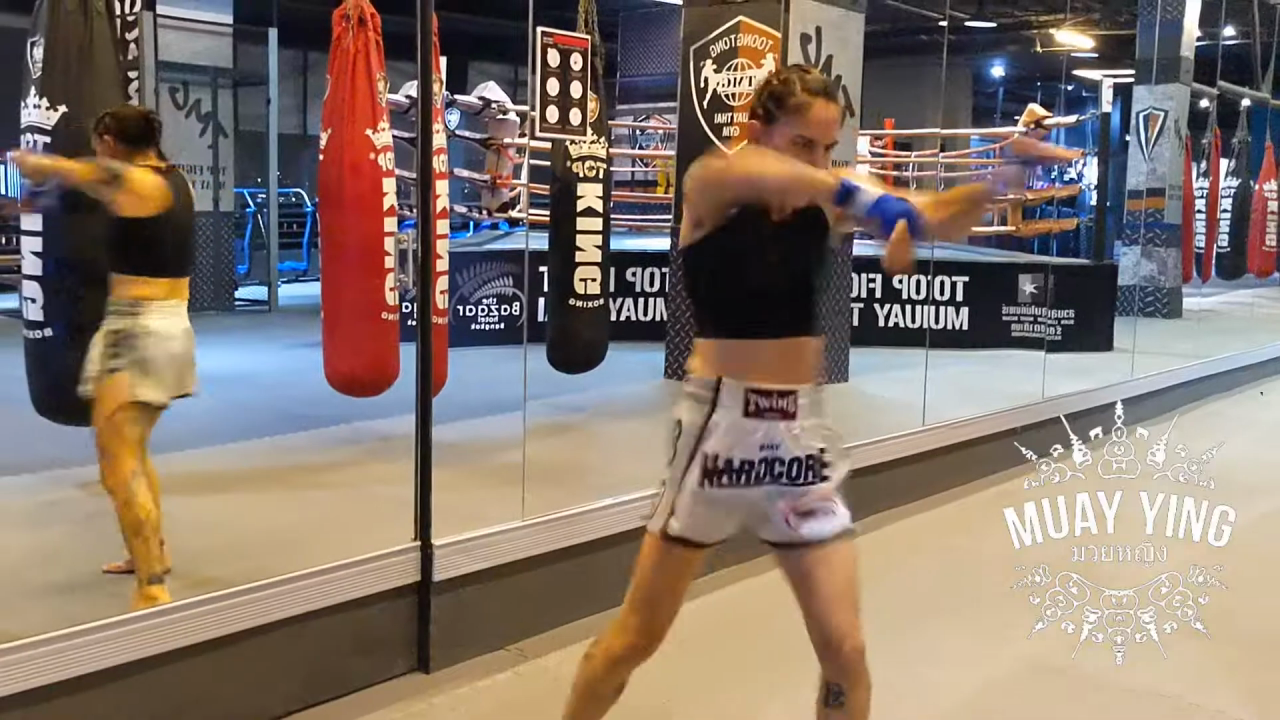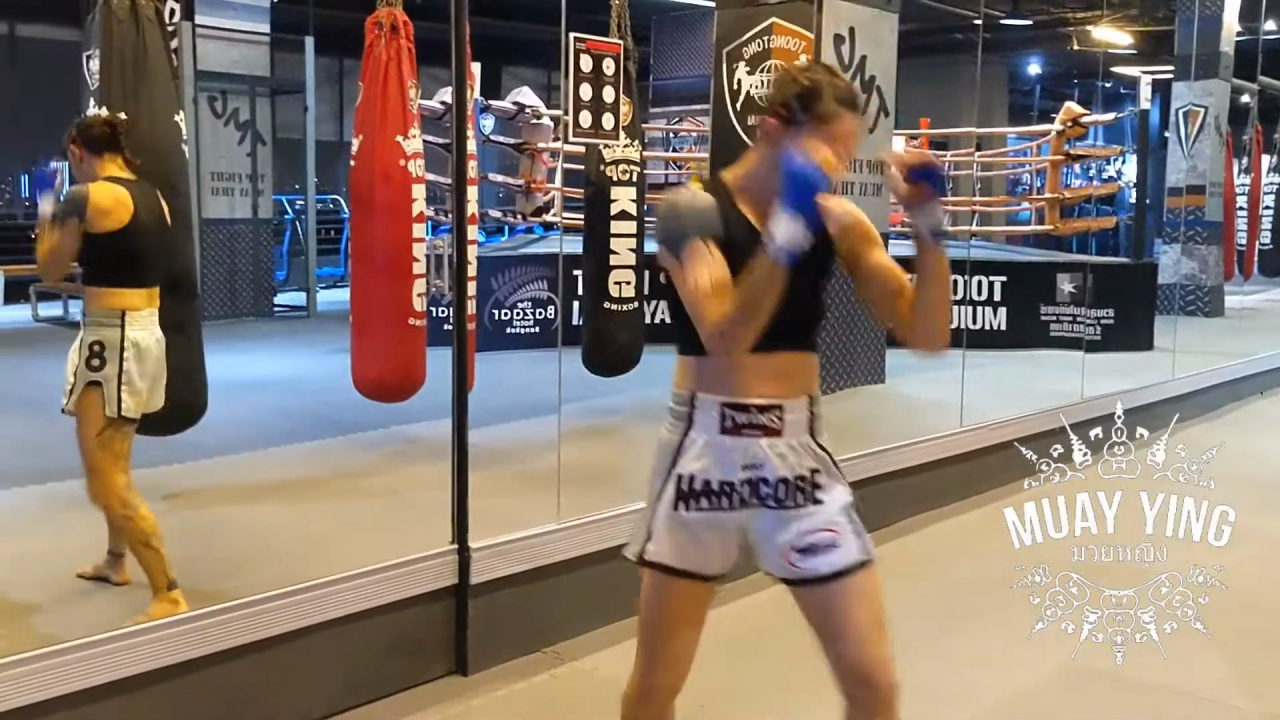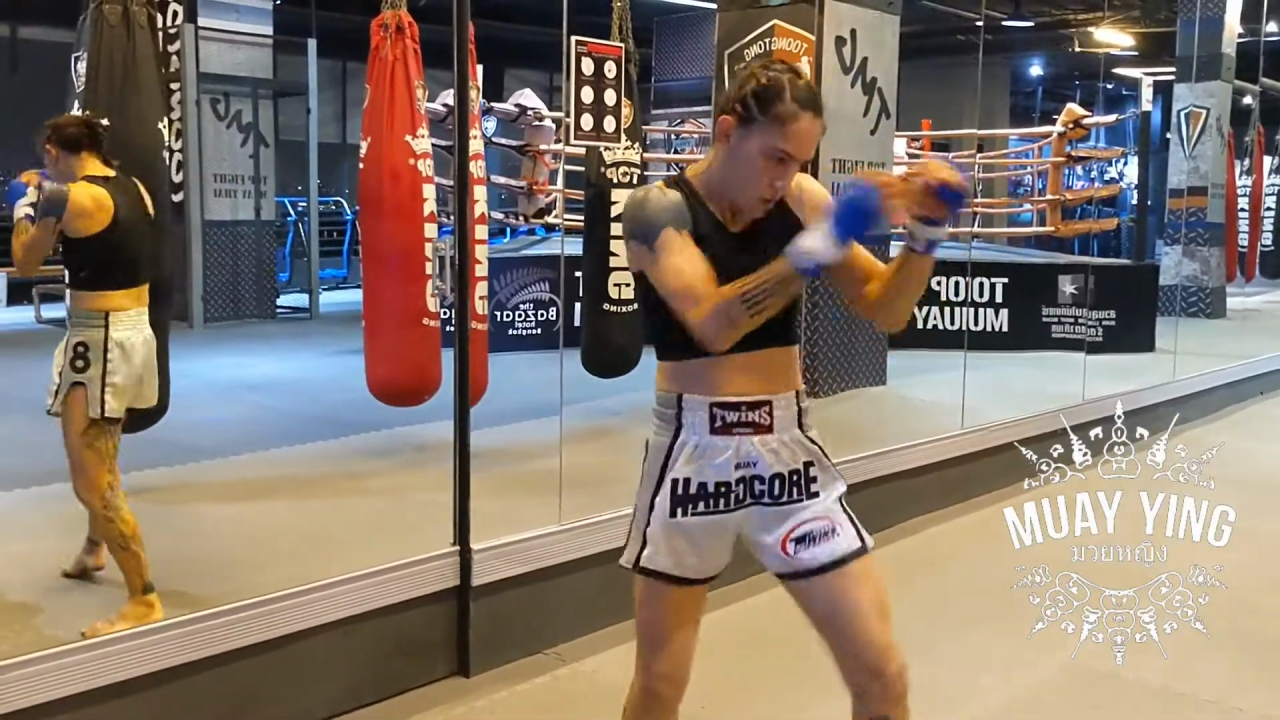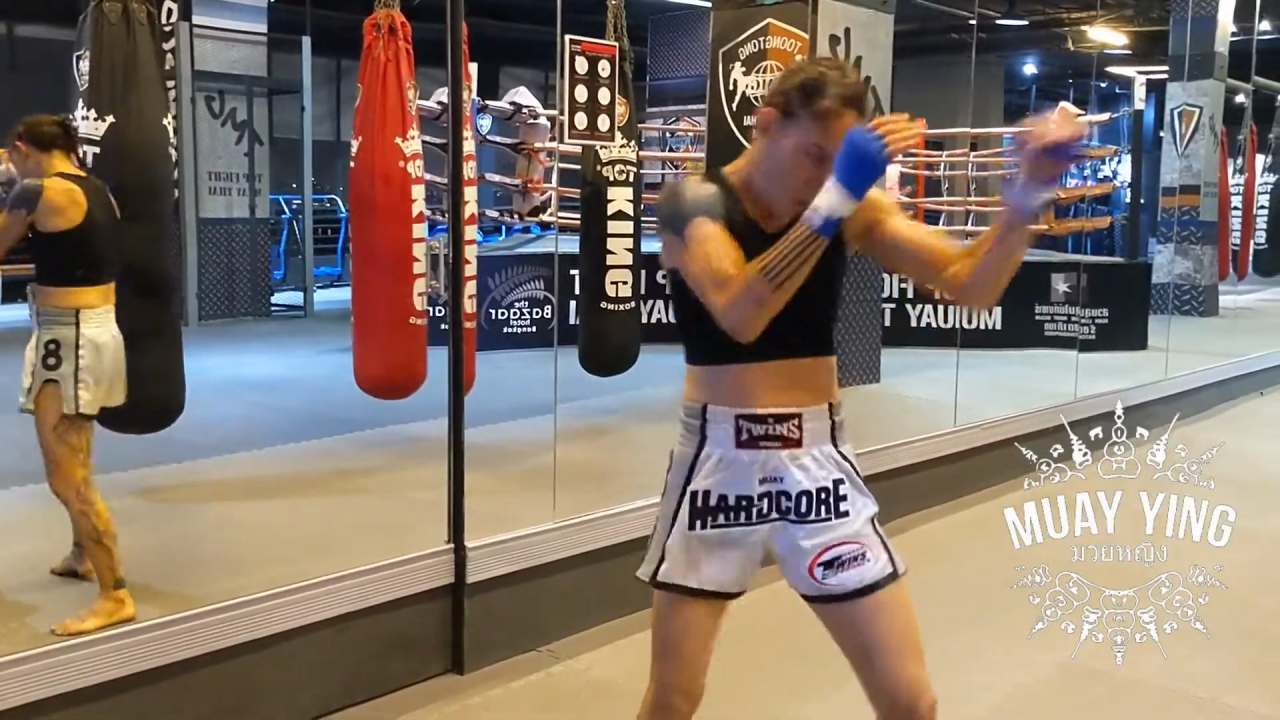
dt=1s
person 1, frame 1
left shoulder: (825, 194)
right shoulder: (712, 185)
left elbow: (931, 220)
right elbow: (750, 174)
left wrist: (994, 177)
right wrist: (867, 199)
left hip: (799, 439)
right hip: (719, 434)
left knee: (845, 650)
right knee: (637, 637)
person 1, frame 2
left shoulder: (838, 220)
right shoulder: (692, 208)
left elbow: (928, 335)
right elbow: (724, 335)
left wrist: (927, 218)
right wrist: (789, 227)
left hip: (798, 454)
right hip: (704, 452)
person 1, frame 3
left shoulder: (802, 198)
right shoulder: (659, 208)
left elbow: (886, 310)
right elbow: (714, 326)
left wrist: (925, 227)
right wrist: (825, 239)
left hip: (787, 449)
right hip: (694, 452)
person 1, frame 4
left shoulder: (854, 207)
right shoulder: (694, 202)
left elbow: (970, 285)
right elbow: (740, 315)
left wrist: (1030, 190)
right wrist: (832, 198)
left hip: (816, 463)
right hip: (720, 462)
person 2, frame 1
left shoulder: (125, 180)
right shoulder: (171, 178)
left elbow: (56, 170)
left wrist: (29, 161)
left hip: (137, 332)
right hip: (169, 328)
left knee: (118, 470)
right knee: (128, 452)
left ankle: (153, 591)
right ankle: (151, 555)
person 2, frame 2
left shoulder: (87, 196)
right shoulder: (153, 198)
left elbow: (51, 270)
left wrist: (48, 206)
left hip: (110, 342)
right hip: (144, 335)
left knee: (108, 486)
right knee: (112, 463)
left ankle: (168, 595)
right ankle: (115, 561)
person 2, frame 3
left shoulder: (67, 197)
right shoulder: (134, 188)
left elbow: (24, 264)
left wrist: (24, 207)
left hip: (98, 342)
right hip: (133, 334)
left knee: (93, 482)
right knee: (95, 456)
left ankle: (143, 601)
right ankle: (94, 549)
person 2, frame 4
right shoulder: (99, 191)
left hip: (66, 340)
right hip: (100, 330)
left knee: (69, 479)
right knee: (73, 456)
left ankle: (115, 596)
right ankle: (82, 555)
